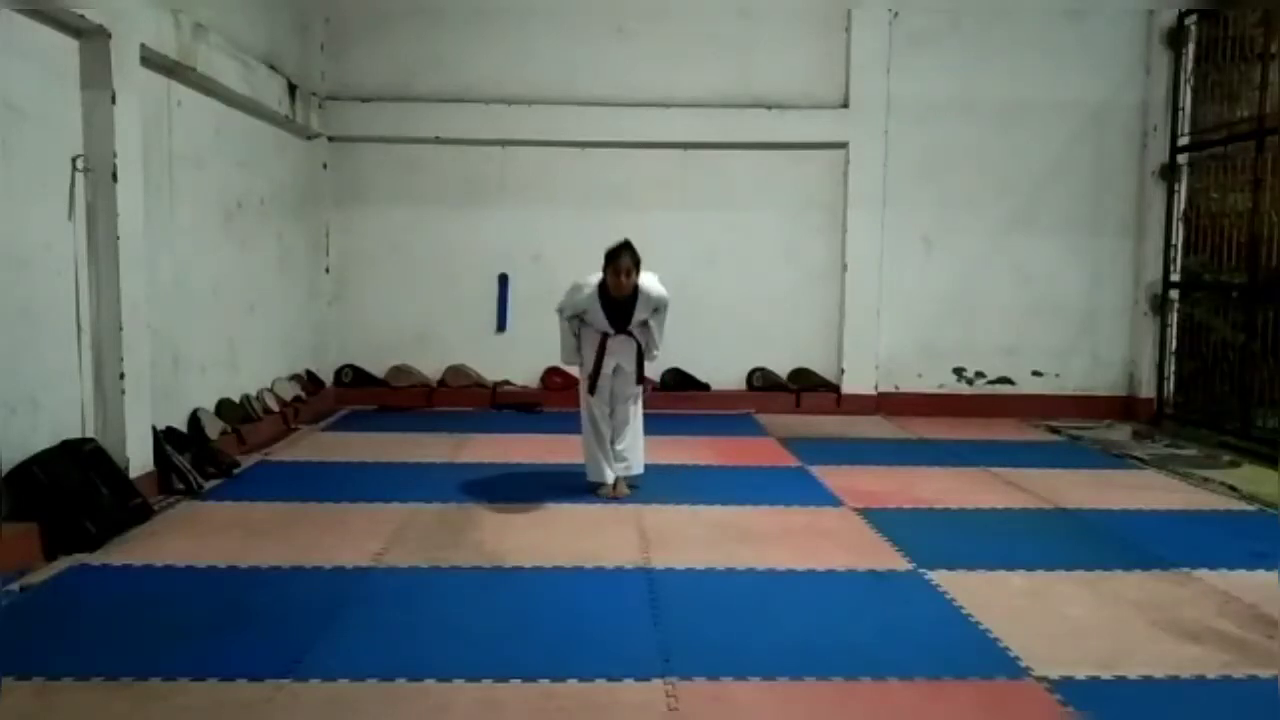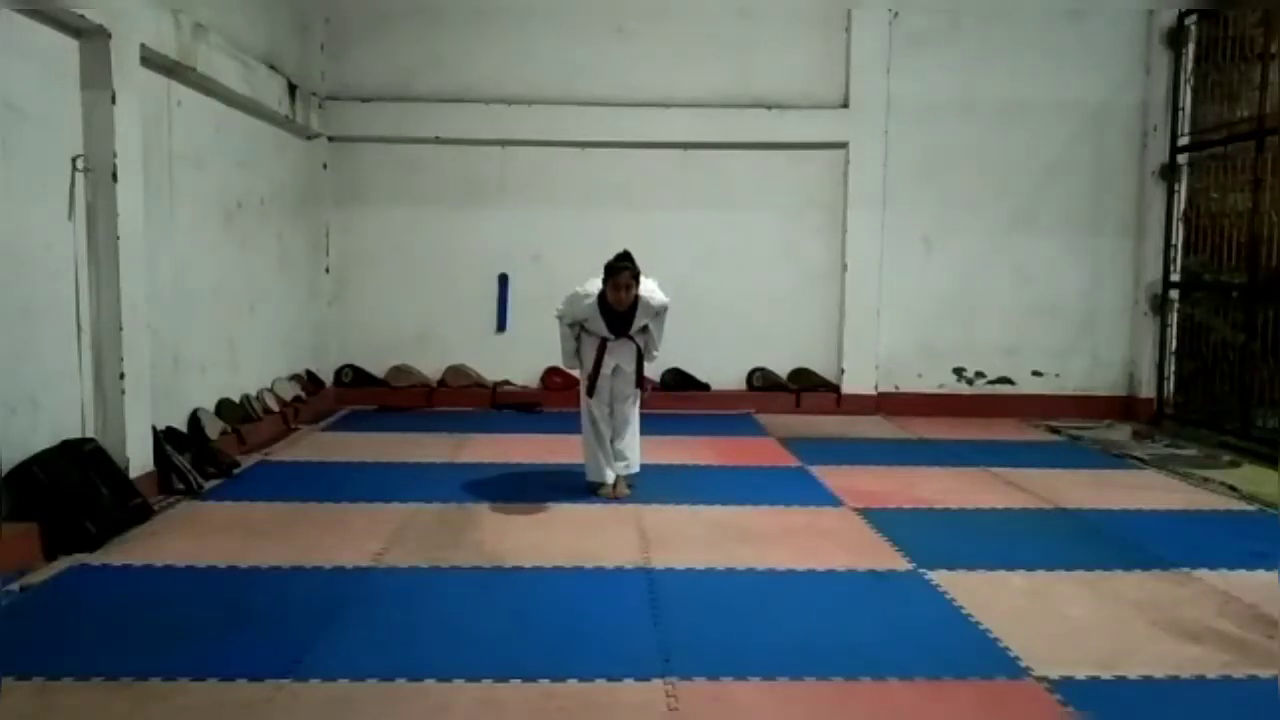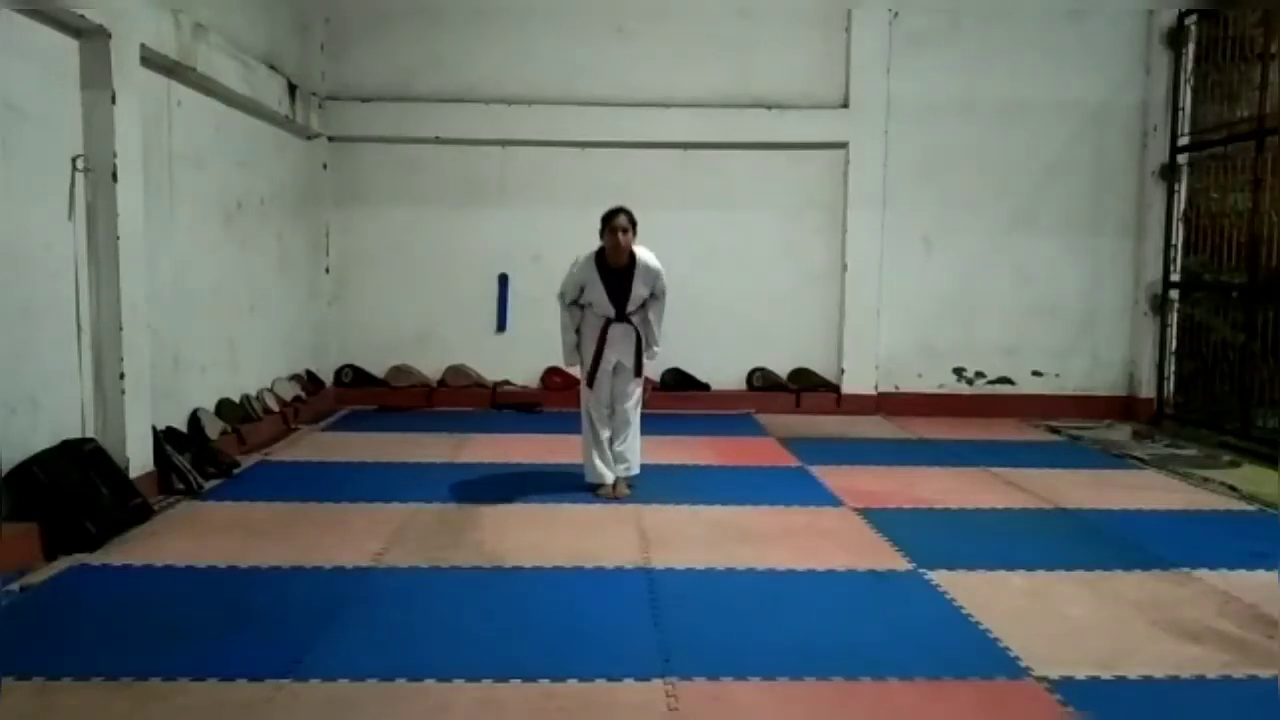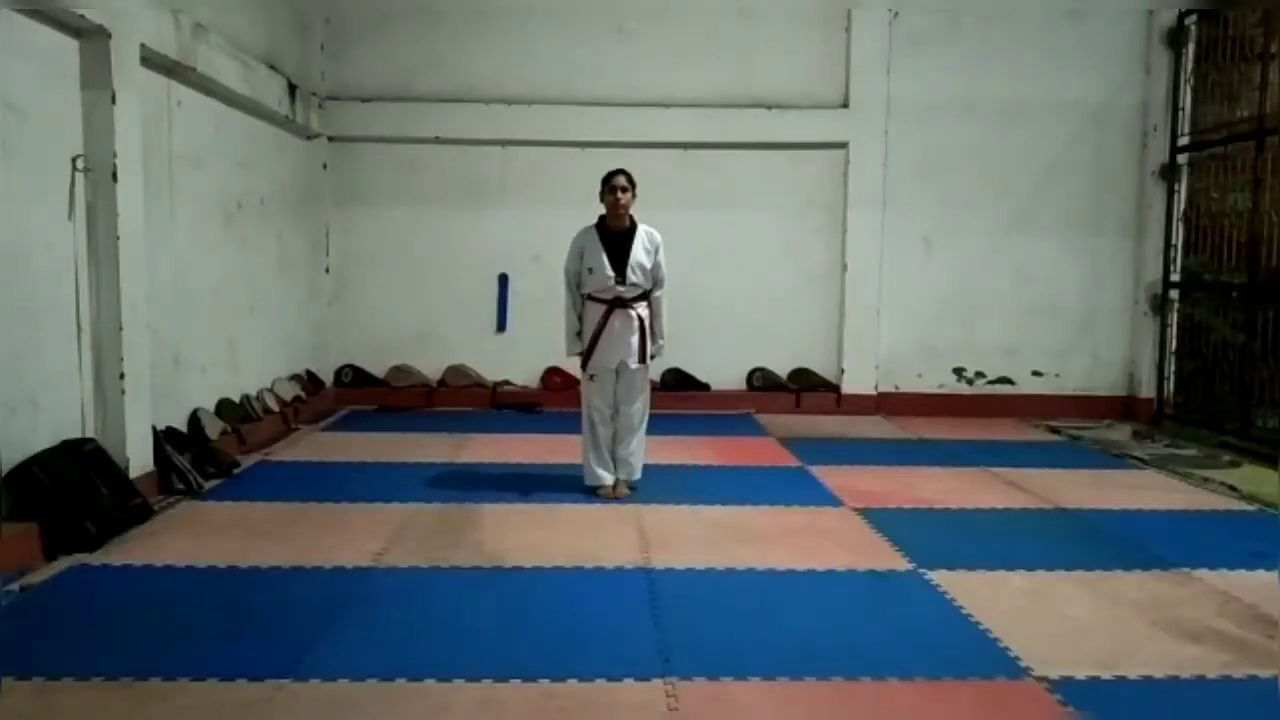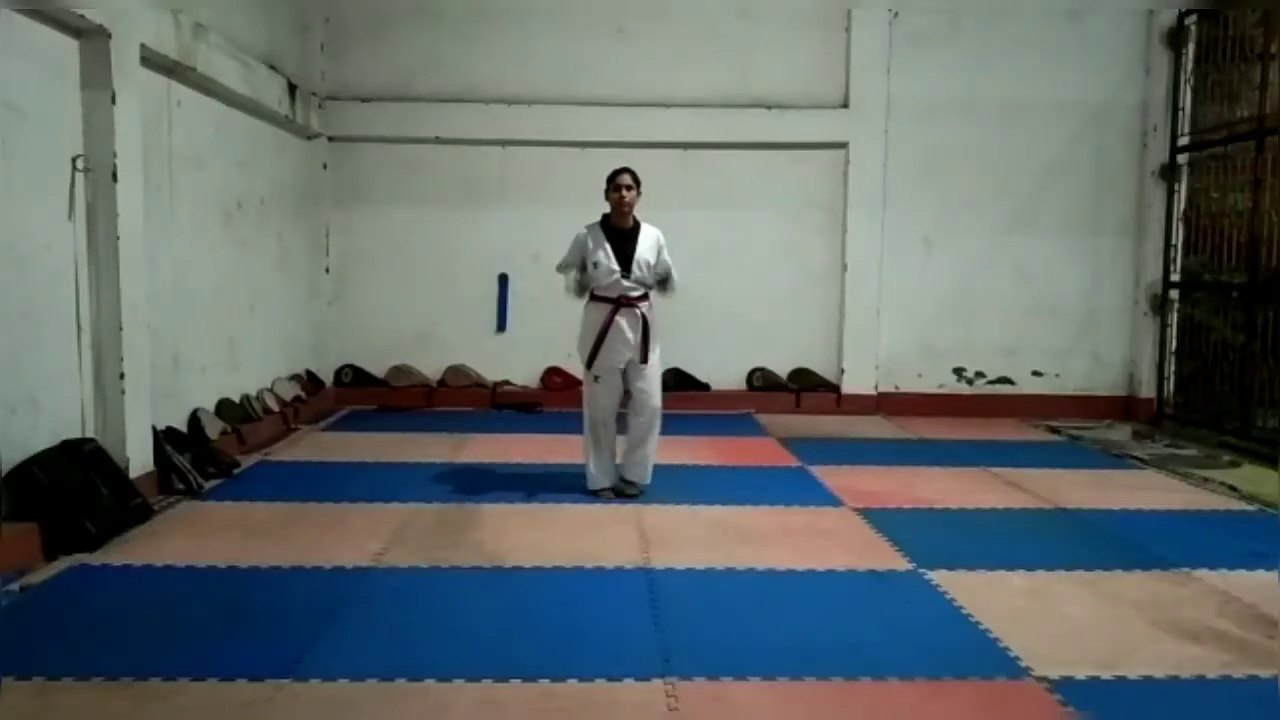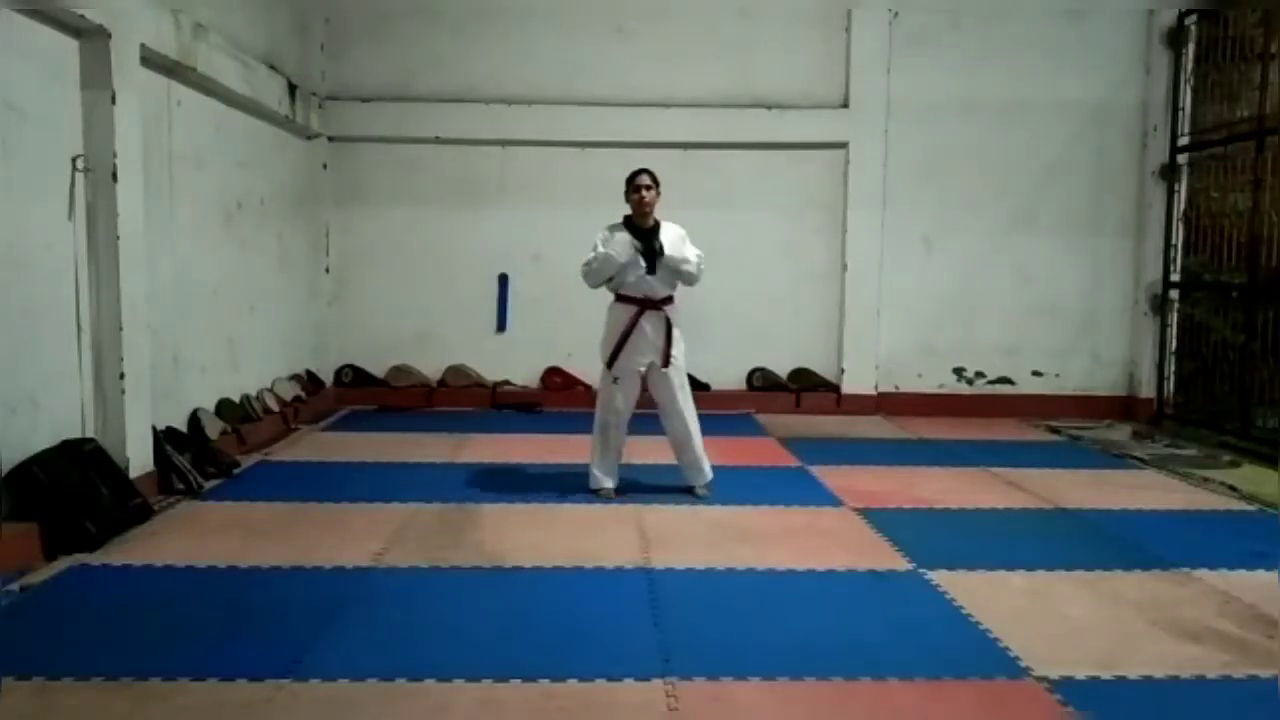
dt=0.4s
person 1, frame 1
left shoulder: (652, 291)
right shoulder: (584, 292)
left elbow: (660, 309)
right elbow: (565, 313)
left wrist: (651, 345)
right wrist: (572, 352)
left hip: (631, 345)
right hip: (596, 343)
left knee: (628, 406)
right knee: (597, 407)
left ankle: (622, 474)
right ankle: (604, 476)
person 1, frame 2
left shoulder: (651, 299)
right shoulder: (585, 300)
left elbow: (662, 311)
right elbow: (564, 318)
left wrist: (650, 347)
right wrist: (573, 357)
left hip: (630, 346)
right hip: (595, 348)
left knee: (626, 407)
right knee: (597, 408)
left ankle: (622, 473)
right ankle: (604, 476)
person 1, frame 3
left shoulder: (649, 266)
right shoulder: (583, 267)
left elbow: (658, 298)
right elbow: (566, 302)
left wrist: (651, 341)
right wrist: (571, 349)
left hip: (631, 336)
right hip: (596, 336)
left knee: (627, 406)
right knee: (597, 406)
left ankle: (622, 474)
right ankle: (603, 475)
person 1, frame 4
left shoulder: (650, 238)
right shoulder: (585, 238)
left elbow: (658, 289)
right elbow: (572, 288)
left wrist: (658, 338)
right wrist: (574, 338)
left hip: (636, 326)
right hip: (598, 325)
left knee: (633, 407)
right knee: (598, 406)
left ankle: (624, 475)
right ankle: (602, 476)
person 1, frame 5
left shoulder: (653, 236)
right shoulder: (588, 236)
left elbow: (663, 273)
right elbow: (566, 269)
left wrist: (665, 282)
right wrist: (576, 282)
left hip: (641, 323)
right hip: (602, 322)
left knee: (648, 404)
right knee: (601, 407)
left ankle: (633, 474)
right ankle: (602, 478)
person 1, frame 6
left shoulder: (674, 234)
right shoulder: (613, 236)
left elbow: (695, 273)
right elbow: (590, 276)
left wrist: (667, 255)
right wrist: (622, 252)
left hip: (664, 324)
right hip: (626, 323)
left knee: (678, 405)
right knee: (613, 406)
left ankle: (699, 476)
right ankle: (603, 478)
